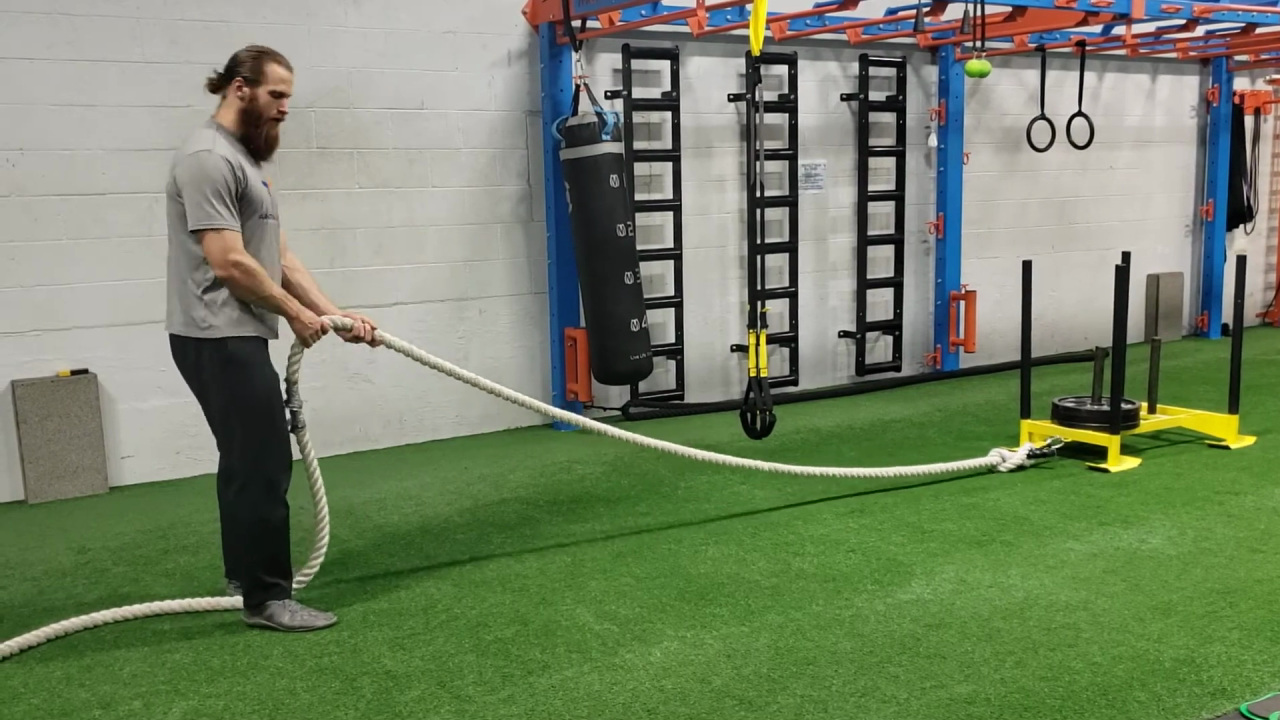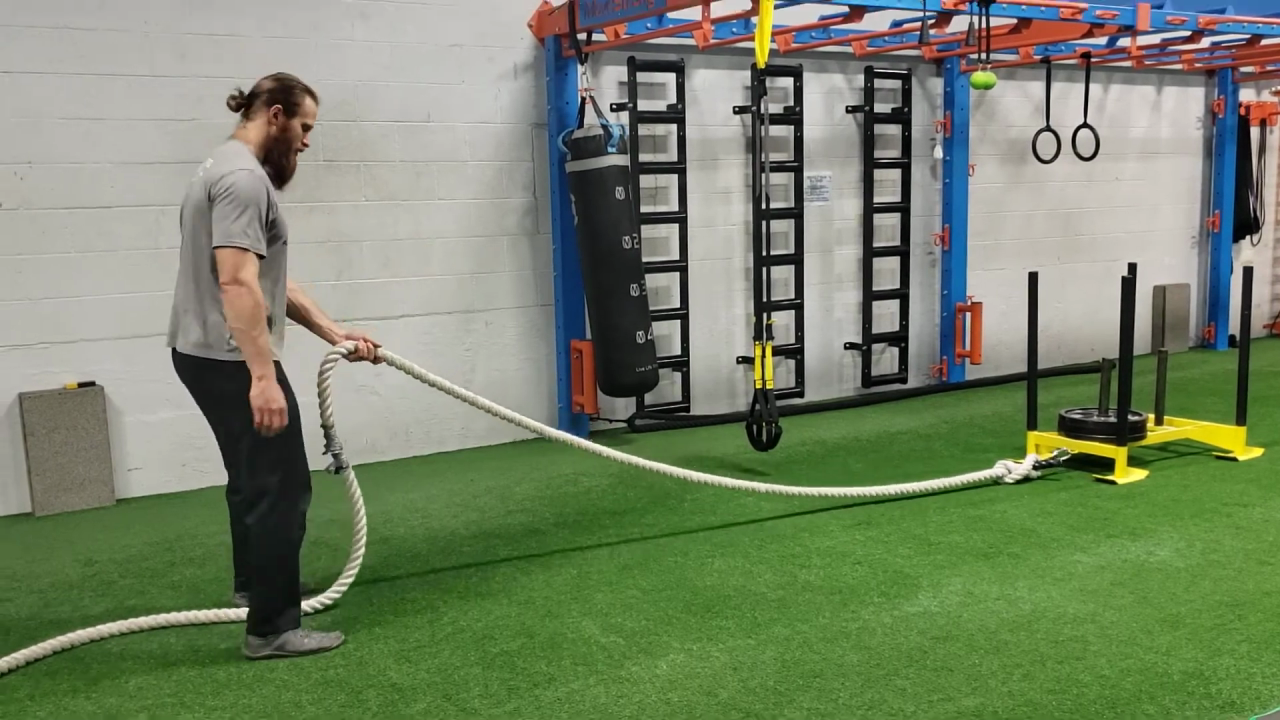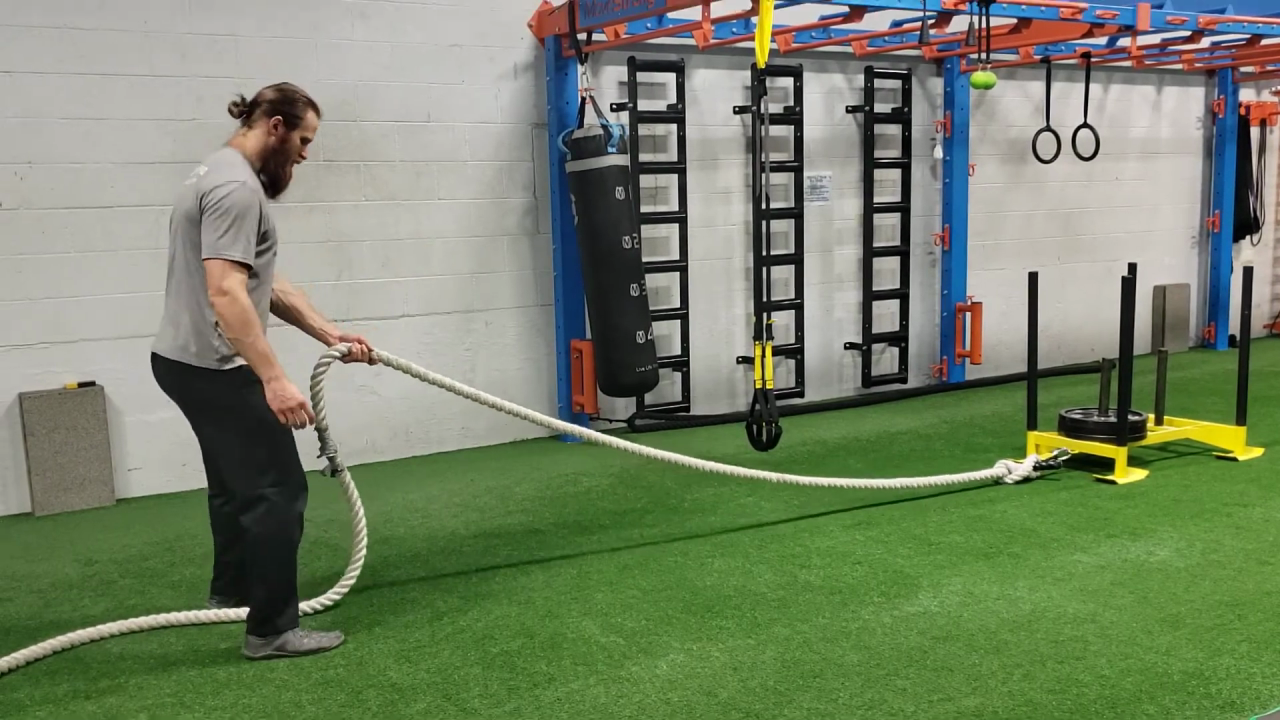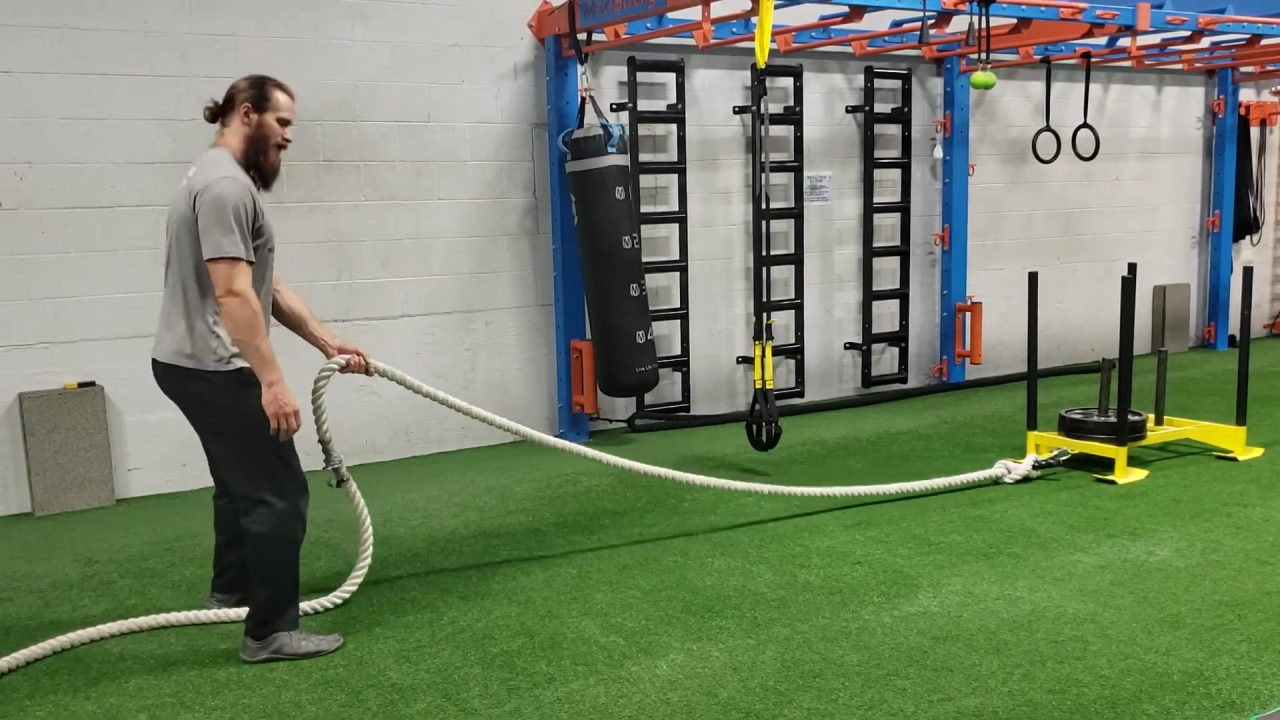
dt=0.4s
person 1, frame 1
left shoulder: (243, 159)
right shoulder: (208, 158)
left elbow: (279, 259)
right elbow: (229, 263)
left wrist: (334, 313)
right wrist: (295, 314)
left hip: (235, 337)
right hip: (219, 340)
left knee: (248, 462)
right knee: (262, 465)
left ankle: (246, 574)
right ankle: (266, 596)
person 1, frame 2
left shoulder: (234, 171)
right shoulder: (244, 177)
left elbow: (272, 281)
right elbow: (239, 284)
left wrist: (334, 332)
right wrist: (262, 376)
left hip: (207, 353)
right hip: (231, 359)
left knee: (254, 475)
right knee: (280, 485)
left ankle: (254, 581)
right ankle: (273, 627)
person 1, frame 3
left shoulder: (221, 175)
right shoulder: (236, 187)
left elbow: (267, 283)
right elbow: (226, 294)
left wrist: (330, 334)
right wrist: (275, 380)
left hip: (184, 358)
right hip: (213, 365)
left knee: (235, 481)
right knee: (276, 489)
left ankle: (232, 586)
right ankle: (272, 628)
person 1, frame 4
left shoulder: (223, 179)
right shoulder: (226, 184)
left elbow: (268, 288)
right elbow: (234, 294)
left wrist: (328, 342)
right wrist: (273, 382)
left hip: (189, 363)
right hip: (212, 368)
left knee: (242, 480)
right knee: (277, 492)
left ankle: (233, 584)
right ankle: (269, 630)
